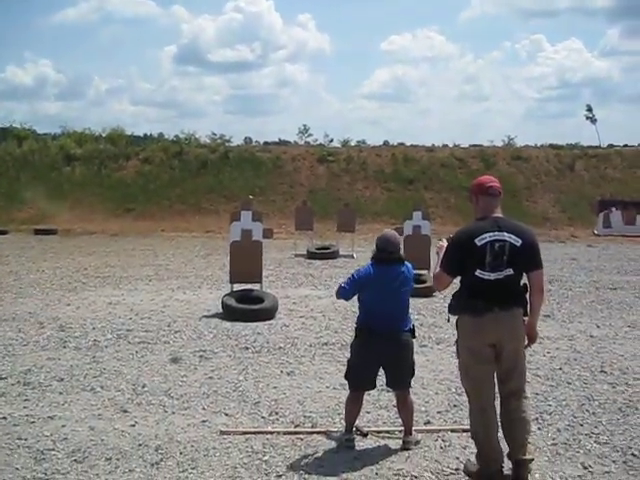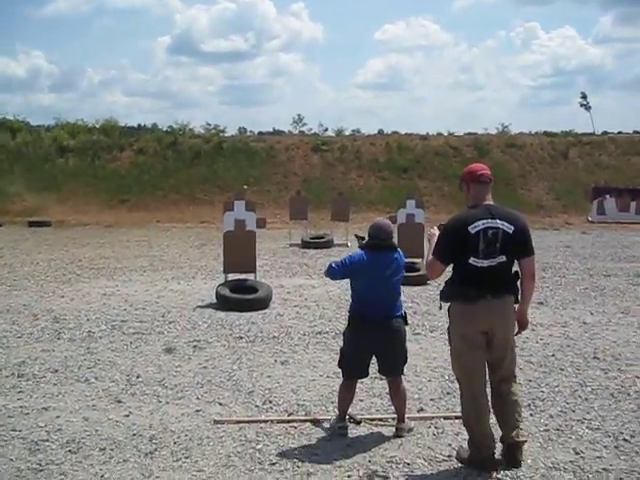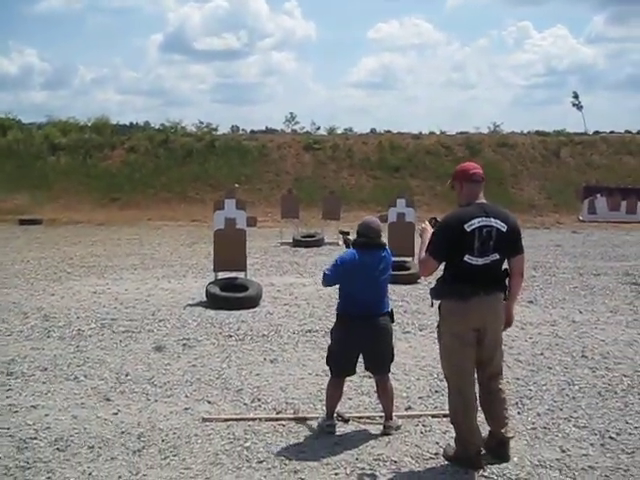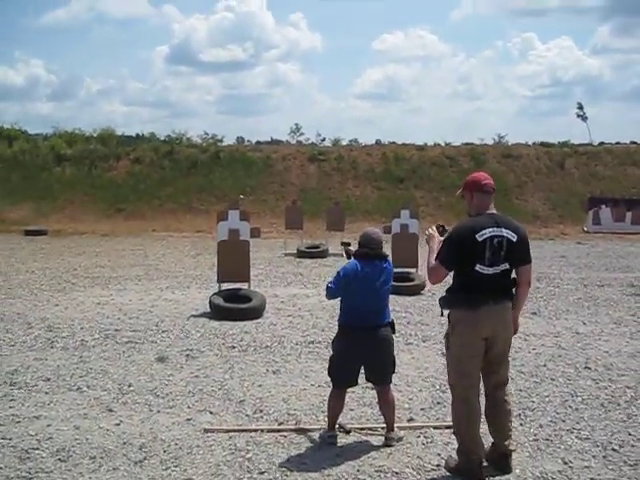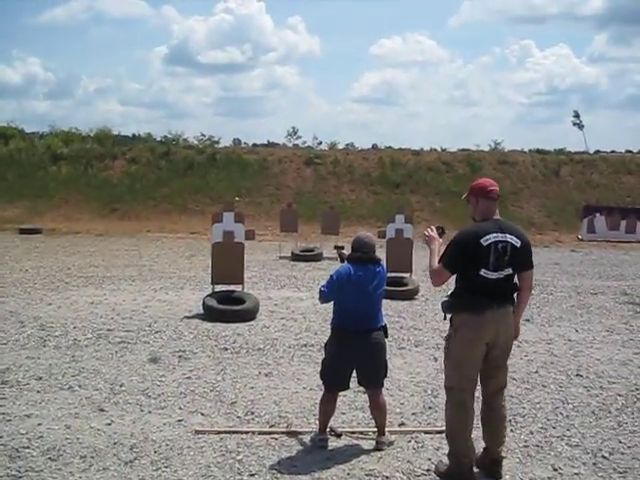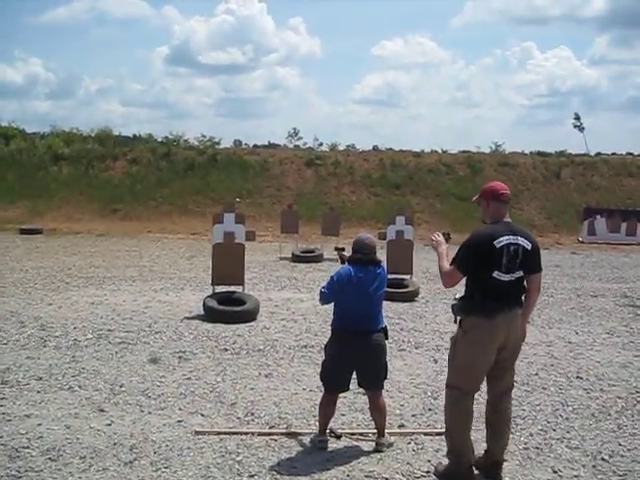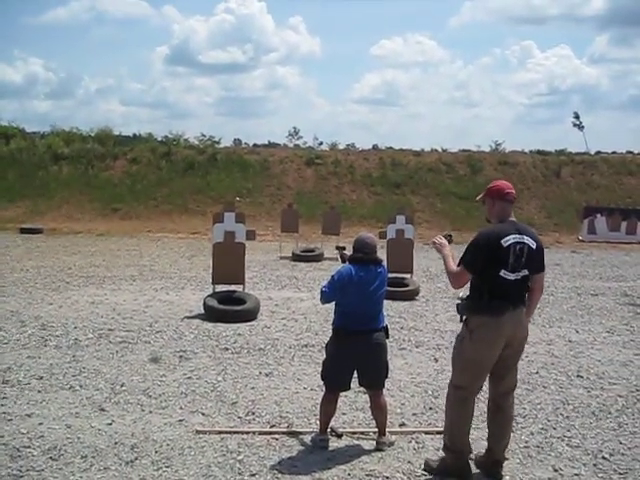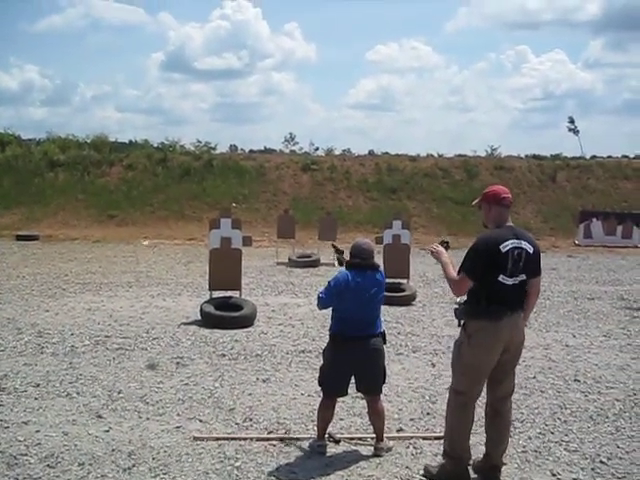
dt=0.3s
person 1, frame 1
left shoulder: (465, 236)
right shoulder: (524, 235)
left elbow: (440, 283)
right elbow: (538, 287)
left wrist: (442, 252)
right wrist: (532, 322)
left hip: (475, 323)
right hip: (512, 321)
left knee: (481, 398)
right knee: (515, 395)
person 1, frame 2
left shoulder: (458, 223)
right shoulder: (516, 221)
left elbow: (432, 271)
right elbow: (529, 274)
left wrist: (434, 240)
right wrist: (523, 309)
left hip: (467, 310)
right hip: (502, 307)
left knee: (472, 384)
right knee: (505, 380)
left ankle: (482, 452)
right ankle: (513, 444)
person 1, frame 3
left shoulder: (452, 221)
right shoulder: (507, 220)
left elbow: (426, 269)
right elbow: (518, 272)
left wrist: (426, 236)
right wrist: (509, 306)
left hip: (458, 307)
right hip: (492, 305)
left knee: (460, 381)
right knee: (492, 377)
left ankle: (468, 450)
right ankle: (500, 440)
person 1, frame 4
left shoulder: (463, 231)
right shoulder: (515, 230)
left elbow: (434, 276)
right elbow: (525, 281)
left wrist: (434, 243)
right wrist: (515, 314)
left hip: (467, 316)
right hip: (501, 314)
left knee: (465, 390)
right knee: (498, 386)
right ankle: (502, 452)
person 1, frame 5
left shoulder: (468, 235)
right shoulder: (519, 236)
left elbow: (437, 278)
right elbow: (526, 286)
left wrist: (434, 245)
right wrist: (515, 319)
left hip: (470, 320)
right hip: (502, 319)
left knee: (460, 393)
right knee: (495, 392)
person 1, frame 6
left shoulder: (481, 238)
right shoulder: (528, 240)
left elbow: (448, 280)
right elbow: (534, 288)
left wrist: (441, 249)
right wrist: (522, 321)
left hip: (480, 323)
right hip: (512, 323)
left knee: (459, 392)
right knee: (501, 394)
person 1, frame 7
left shoulder: (488, 236)
right shoulder: (532, 239)
left elbow: (457, 280)
right elbow: (537, 287)
left wrist: (445, 251)
left hip: (485, 322)
right hip: (516, 322)
left knee: (462, 392)
right knee: (504, 393)
person 1, frame 8
left shoulder: (486, 242)
right shoulder: (529, 243)
left elbow: (459, 287)
right elbow: (533, 291)
left wrist: (443, 259)
left hip: (483, 327)
right hip: (513, 327)
left knee: (463, 396)
right knee: (501, 398)
person 2, frame 1
left shoulder: (365, 273)
right shoulder: (407, 271)
left elbow: (341, 294)
left hip: (368, 339)
right hip: (399, 339)
left knee: (357, 390)
right knee: (403, 392)
left ankle: (348, 434)
right ankle: (408, 436)
person 2, frame 2
left shoulder: (358, 259)
right shoulder: (398, 258)
left elbow: (330, 272)
left hip: (360, 326)
right hip: (392, 326)
left knee: (350, 378)
right knee: (395, 379)
left ankle: (341, 422)
right ankle: (401, 423)
person 2, frame 3
left shoulder: (348, 258)
right shoulder: (386, 256)
left elbow: (326, 281)
right wrist: (353, 247)
left hip: (348, 324)
right hip: (379, 323)
left knee: (338, 376)
right knee: (382, 376)
left ankle: (329, 420)
right ankle: (389, 421)
person 2, frame 4
left shoulder: (351, 269)
right shoulder: (387, 267)
left elbow: (330, 293)
right wrist: (354, 257)
left hip: (350, 335)
right hip: (380, 334)
left knee: (339, 387)
right knee: (384, 387)
left ankle: (330, 431)
right ankle: (391, 432)
person 2, frame 5
left shoulder: (344, 272)
right shoulder: (380, 271)
left elbow: (323, 297)
right wrist: (347, 261)
left hip: (343, 338)
right hip: (373, 338)
left knee: (331, 390)
right knee: (375, 391)
left ankle: (321, 435)
right ankle: (382, 436)
person 2, frame 6
left shoulder: (345, 274)
right shoulder: (381, 272)
left elbow: (324, 298)
right wrist: (348, 262)
left hip: (343, 340)
right hip: (373, 340)
left knee: (331, 391)
right knee: (375, 392)
left ankle: (321, 436)
right ankle: (381, 438)
person 2, frame 7
left shoulder: (345, 273)
right shoulder: (381, 271)
left elbow: (324, 297)
right wrist: (349, 261)
left hip: (344, 339)
right hip: (374, 339)
left knee: (332, 390)
right knee: (376, 392)
left ankle: (322, 435)
right ankle: (382, 437)
person 2, frame 8
left shoulder: (342, 279)
right shoulder: (379, 277)
left elbow: (321, 303)
right wrist: (346, 263)
left hip: (341, 345)
right hip: (371, 344)
left knee: (330, 396)
right knee: (374, 397)
left ankle: (320, 441)
right ankle: (380, 442)
